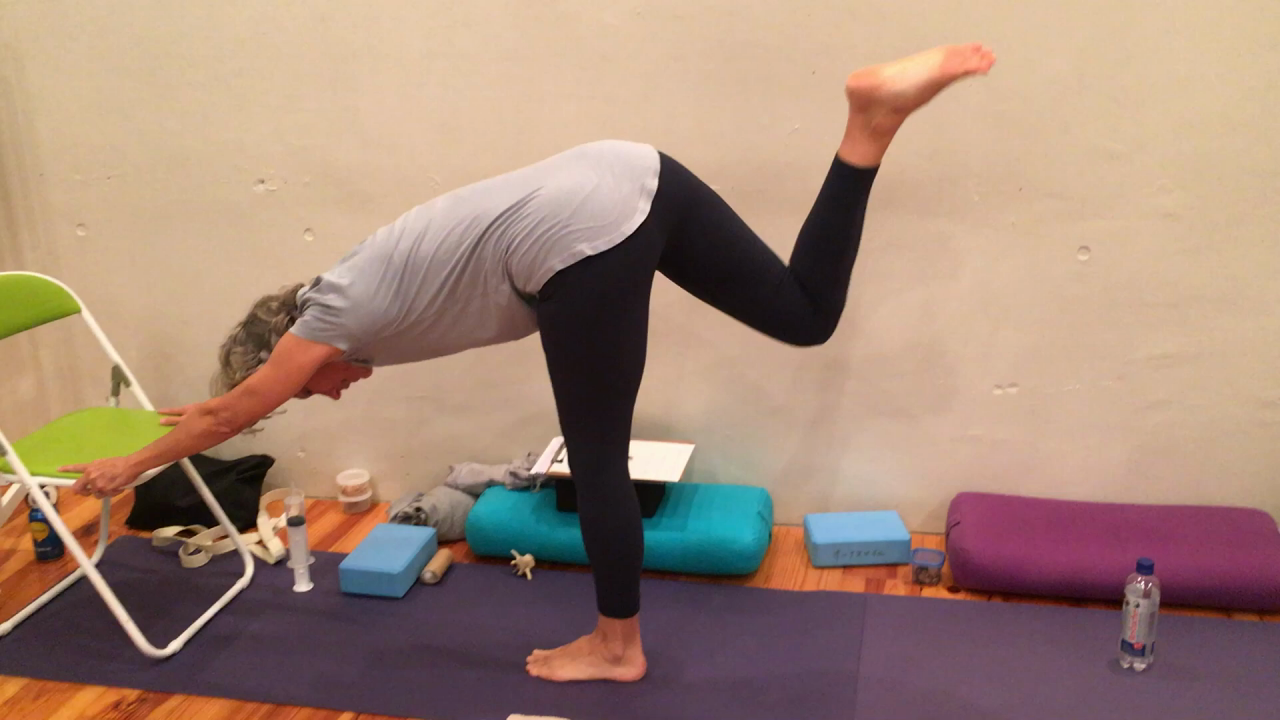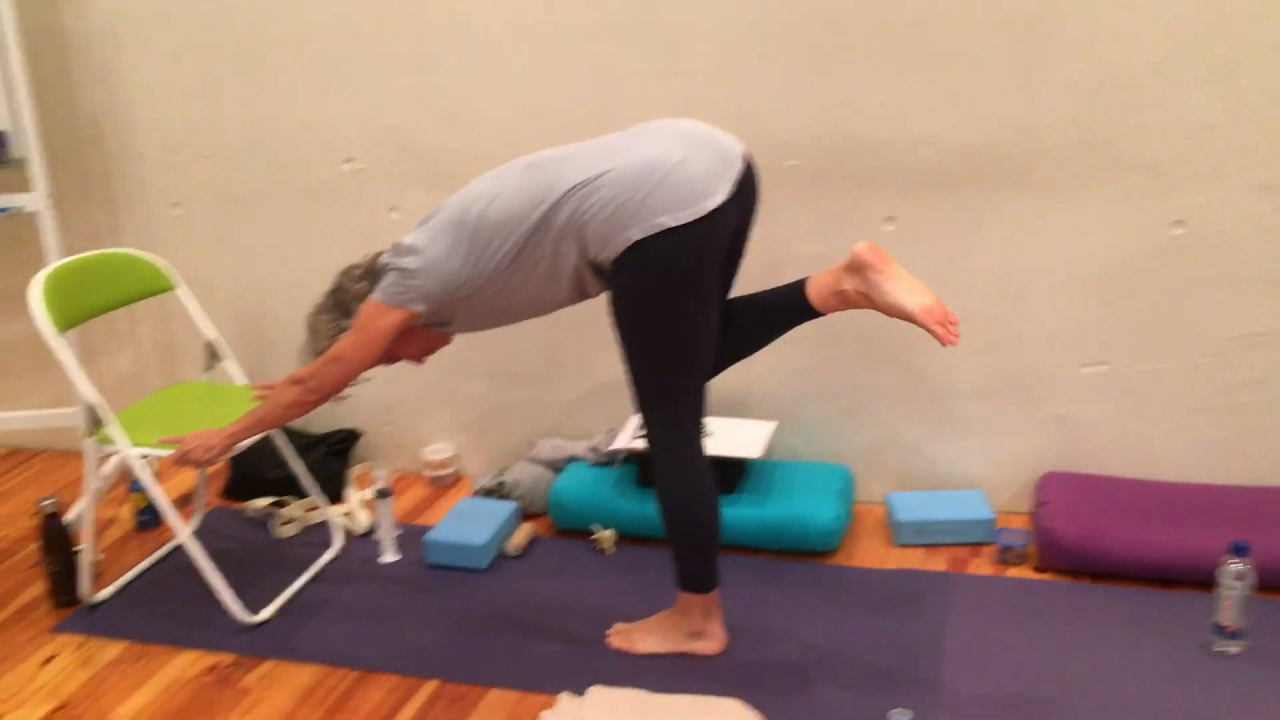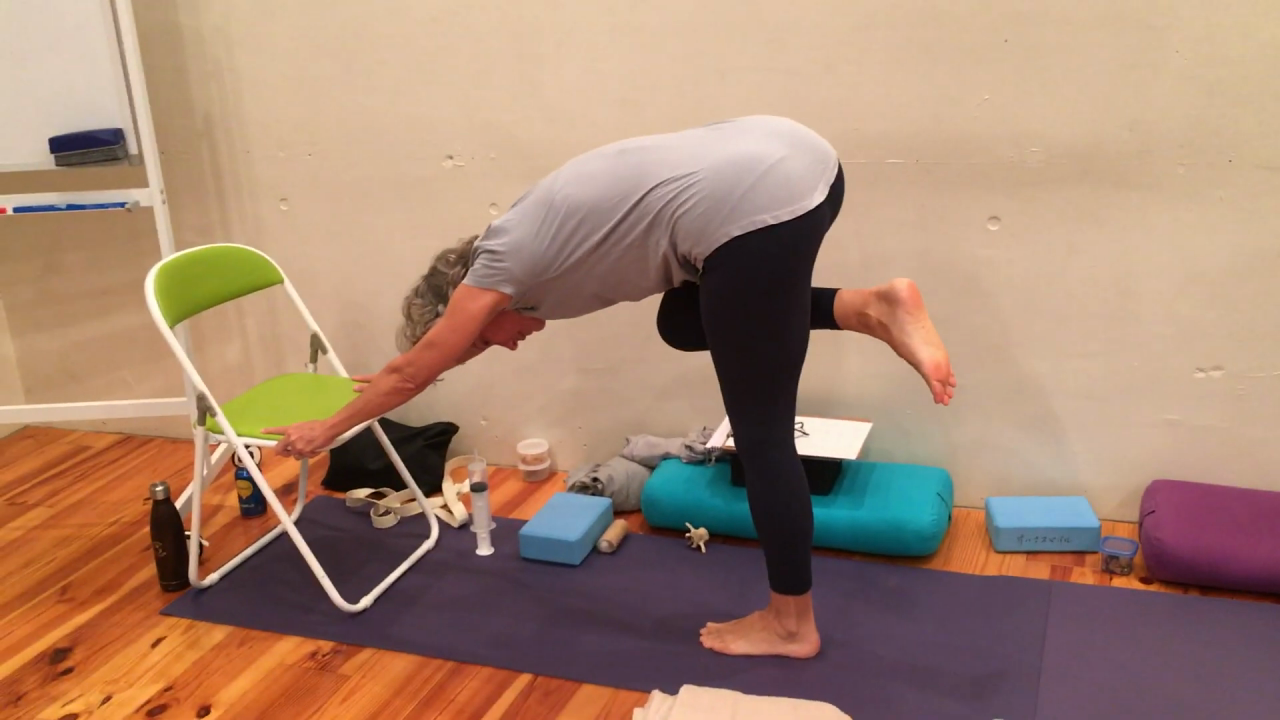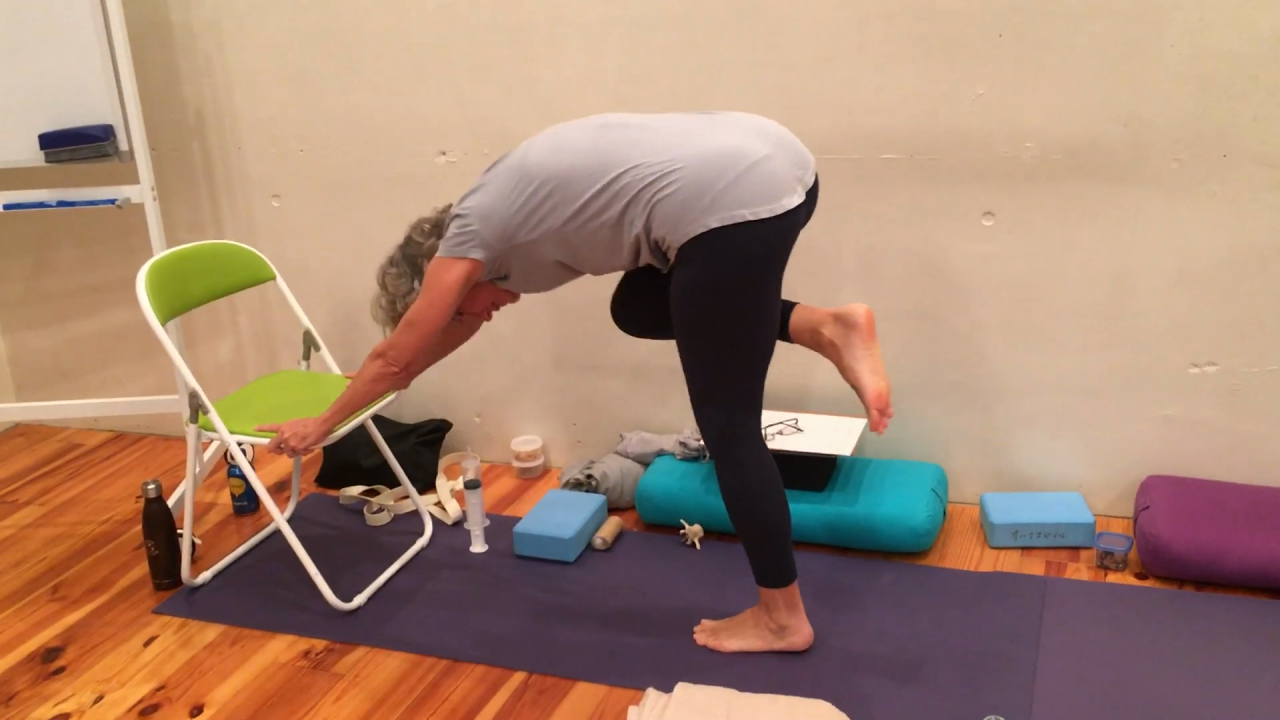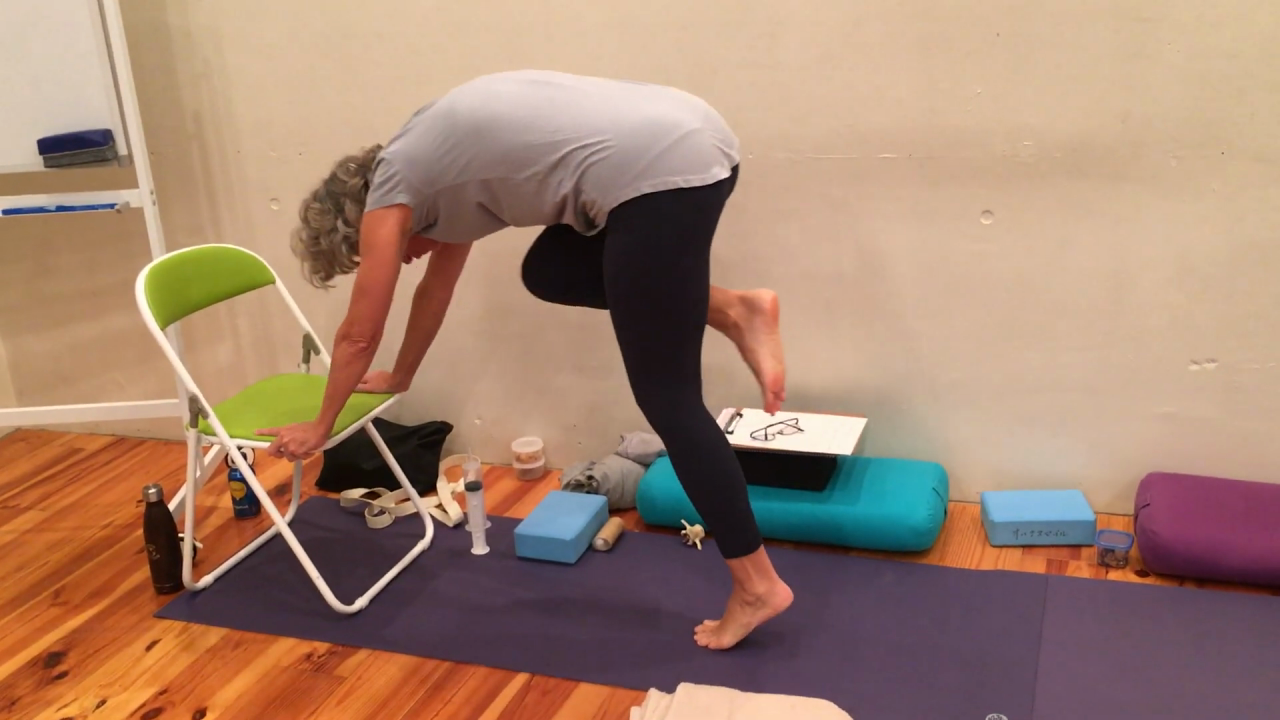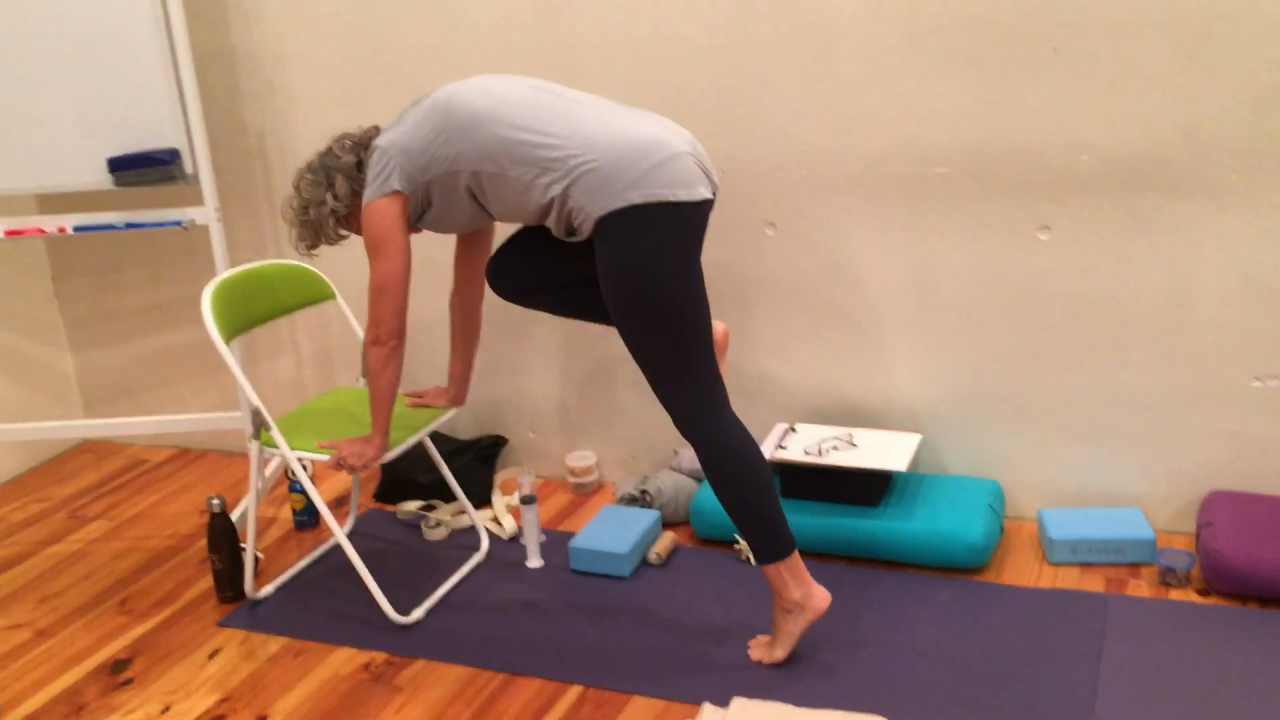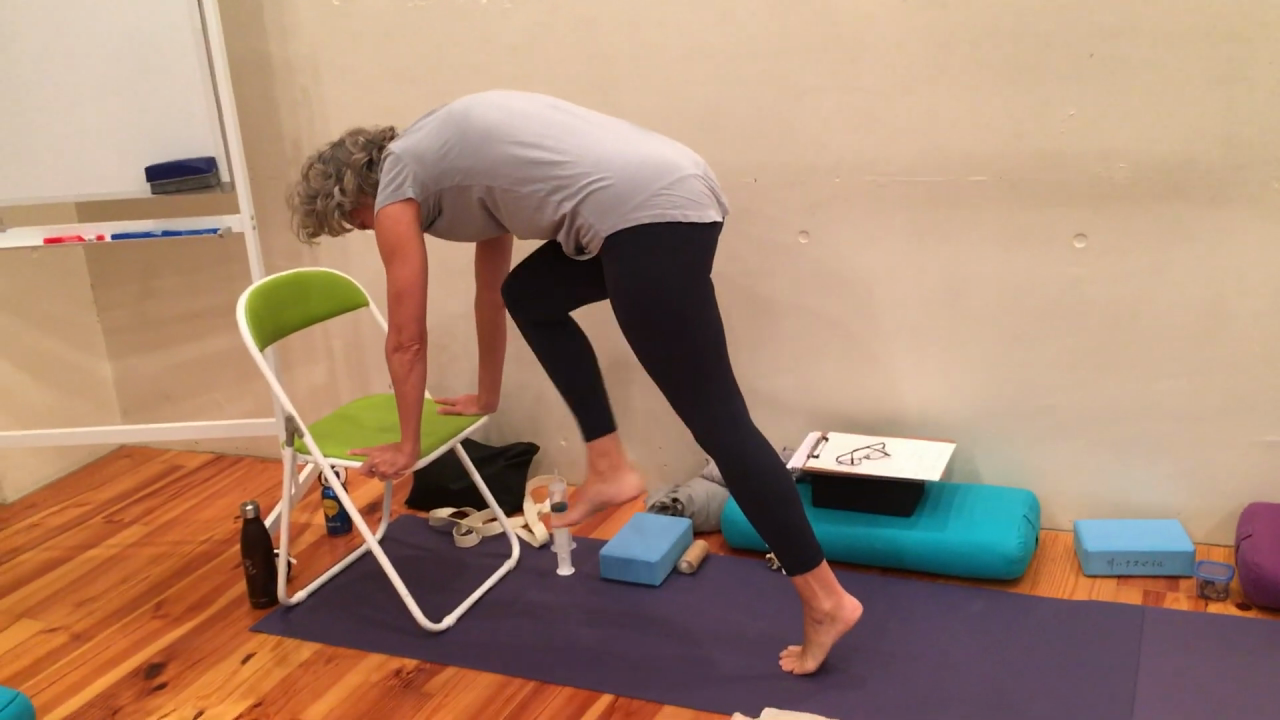
dt=0.7s
person 1, frame 1
left shoulder: (329, 321)
right shoulder: (352, 288)
left elbow: (228, 419)
left wrist: (127, 467)
right wrist: (212, 407)
left hip: (585, 238)
right hip: (630, 174)
left knee: (597, 460)
right knee: (802, 314)
left ankle: (615, 646)
right ankle: (868, 121)
person 1, frame 2
left shoulder: (410, 284)
right shoulder: (431, 255)
left elbow: (319, 383)
left wrist: (221, 438)
right wrist: (293, 385)
left hip: (656, 209)
right hip: (706, 159)
left knee: (673, 433)
right knee: (692, 356)
left ankle: (696, 622)
right ankle: (844, 283)
person 1, frame 3
left shoulder: (498, 269)
right shoulder: (526, 243)
left elbow: (412, 372)
left wrist: (325, 430)
right wrist: (401, 378)
left hip: (754, 205)
right hip: (796, 160)
left knee: (760, 433)
right knee: (684, 325)
left ankle: (790, 624)
right ankle: (871, 310)
person 1, frame 4
left shoulder: (469, 237)
right shoulder: (498, 216)
left elbow: (393, 355)
left wrist: (320, 426)
right wrist: (398, 377)
left hip: (730, 202)
right hip: (771, 159)
left knee: (726, 426)
right knee: (639, 312)
left ankle: (781, 618)
right ankle: (822, 328)
person 1, frame 5
left shoulder: (390, 191)
right shoulder: (432, 169)
left elbow: (358, 334)
right elbow: (437, 285)
left wrist: (320, 427)
right wrist: (400, 377)
left hip: (659, 170)
right hip: (689, 139)
left knee: (666, 398)
right knee: (549, 274)
left ankle: (757, 587)
right ankle: (730, 309)
person 1, frame 6
left shoulder: (384, 183)
right shoulder: (433, 153)
left elbow: (385, 334)
right elbow: (468, 284)
left wrist: (376, 439)
right wrist: (455, 388)
left hip: (639, 192)
right hip: (667, 164)
left knee: (694, 407)
right knee: (510, 273)
left ankle: (795, 590)
right ankle: (689, 333)
person 1, frame 7
left shoulder: (396, 188)
right shoulder: (444, 155)
left elbow: (406, 340)
right elbow: (489, 290)
left wrist: (407, 446)
right wrist: (486, 397)
left hip: (647, 214)
right hip: (675, 187)
left knee: (716, 421)
right knee: (527, 296)
left ankle: (826, 601)
right ankle: (610, 468)
